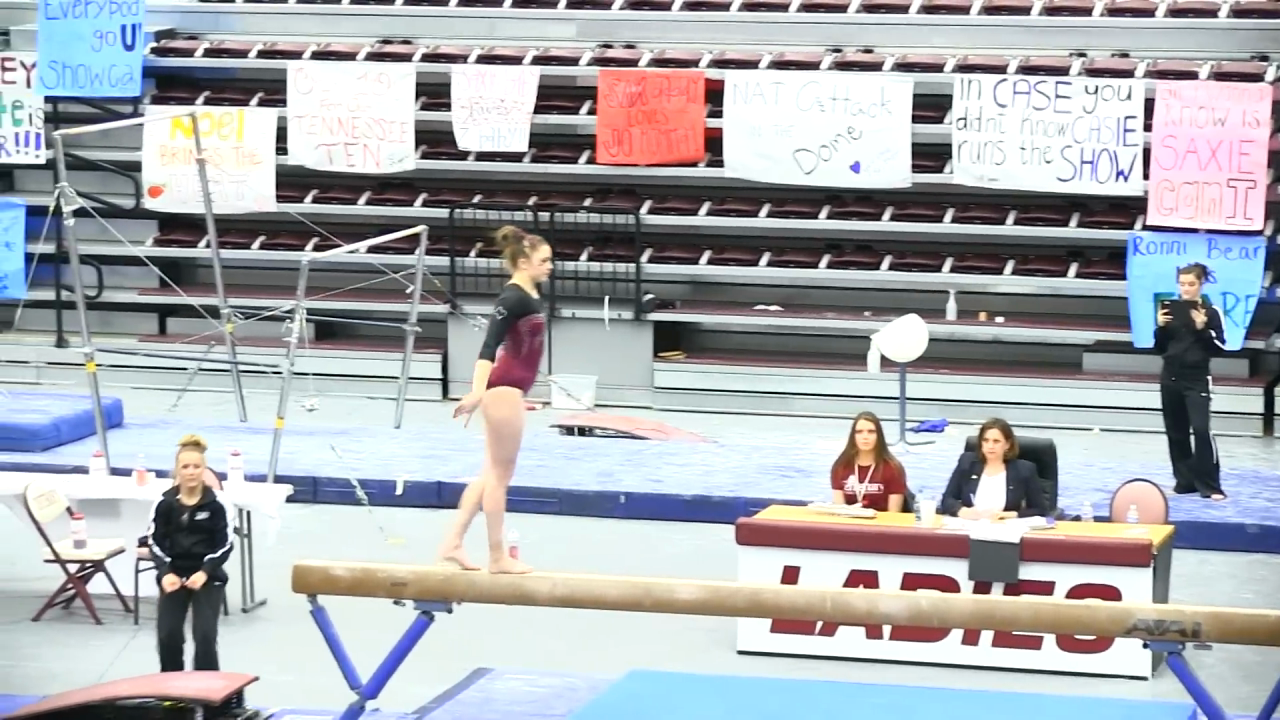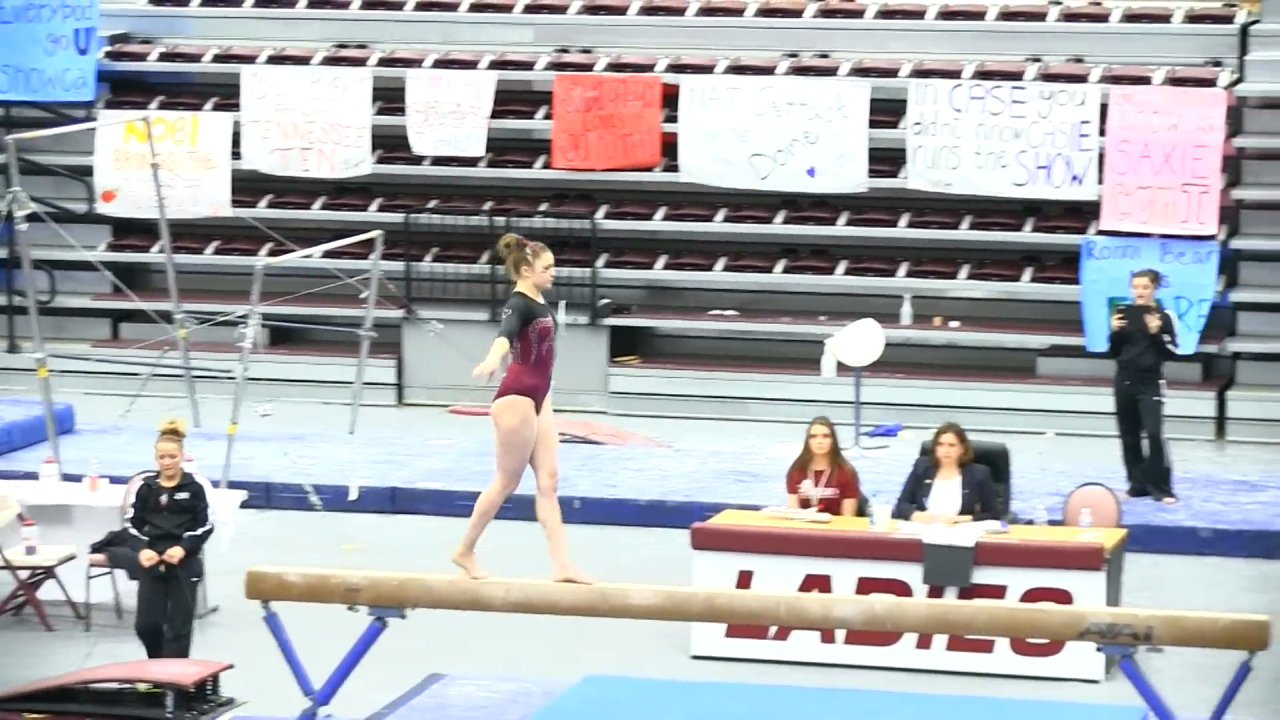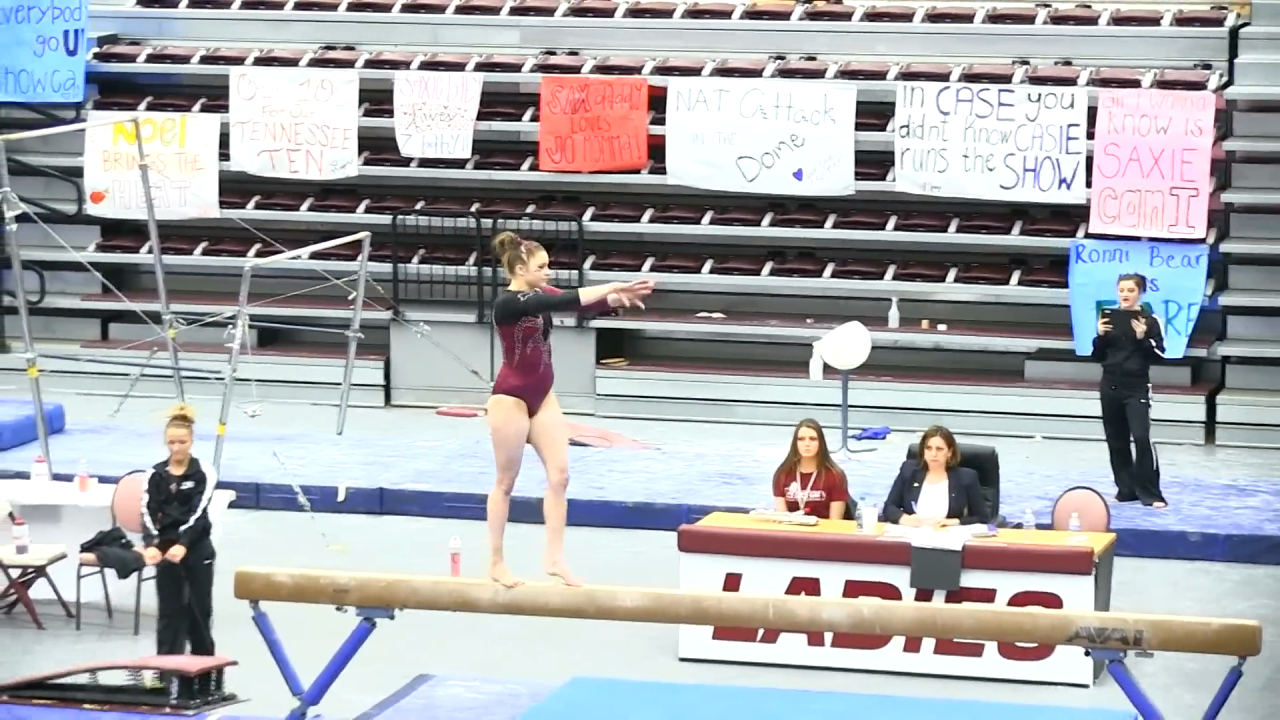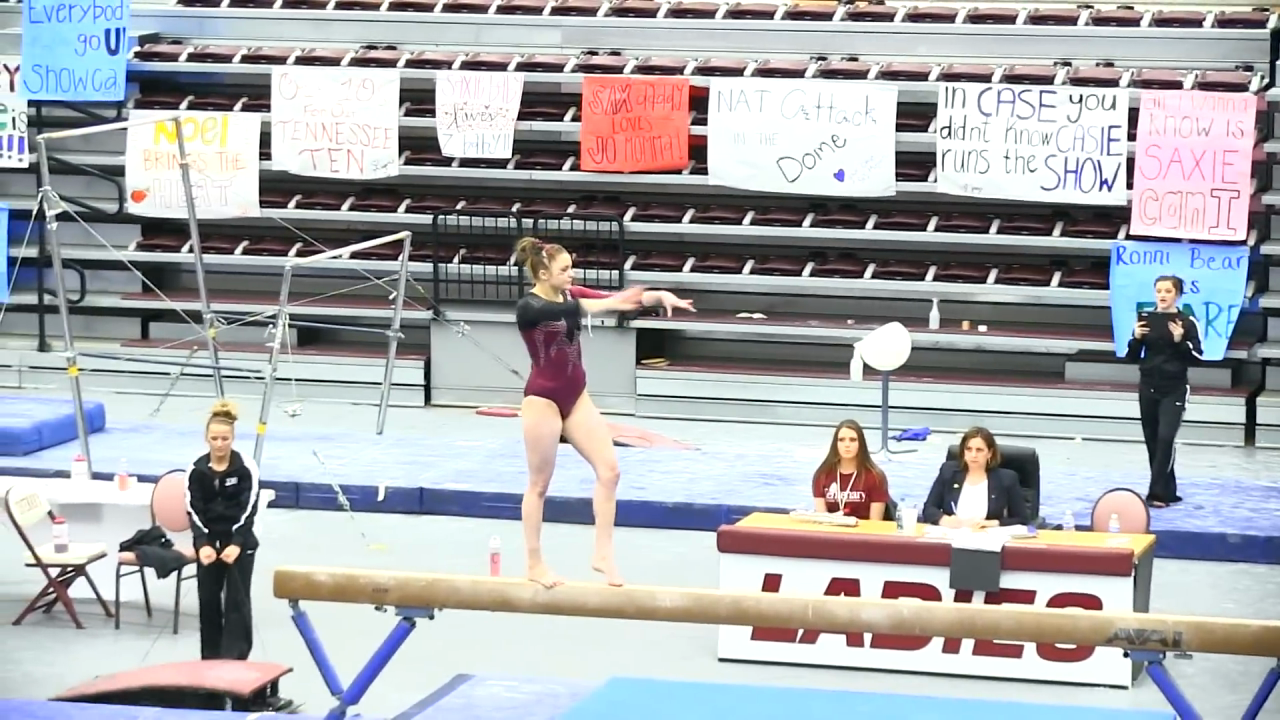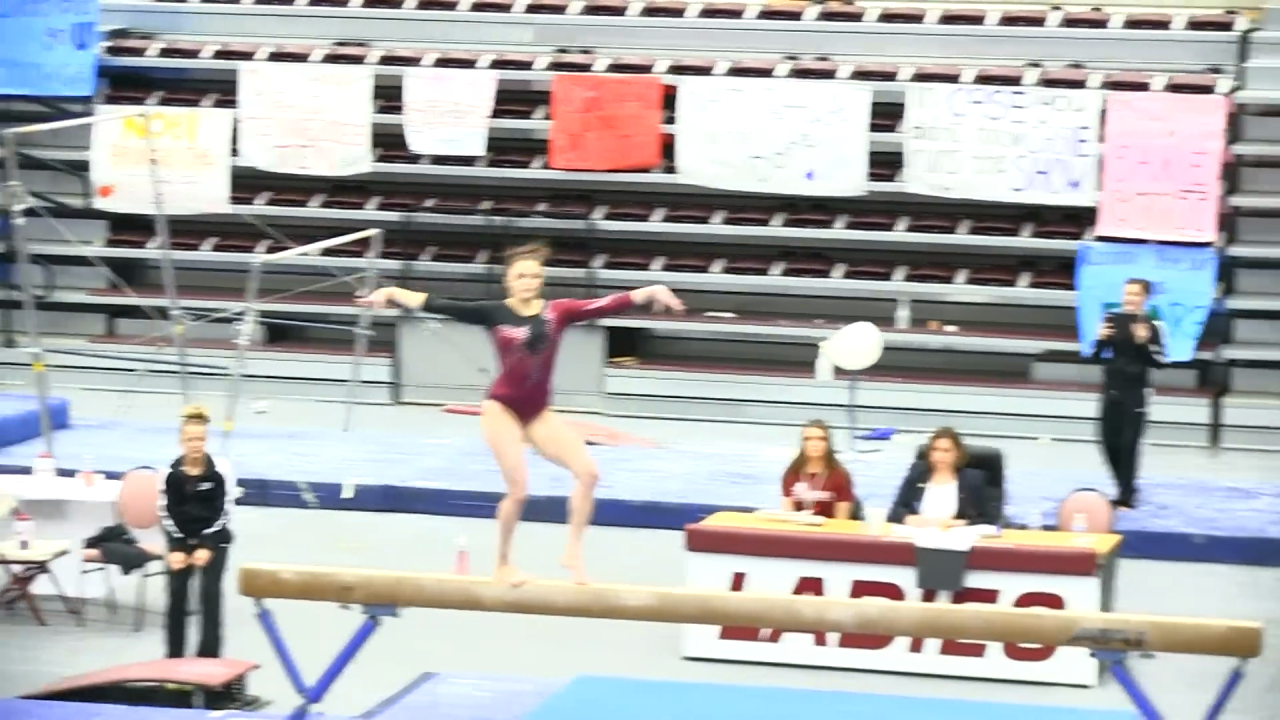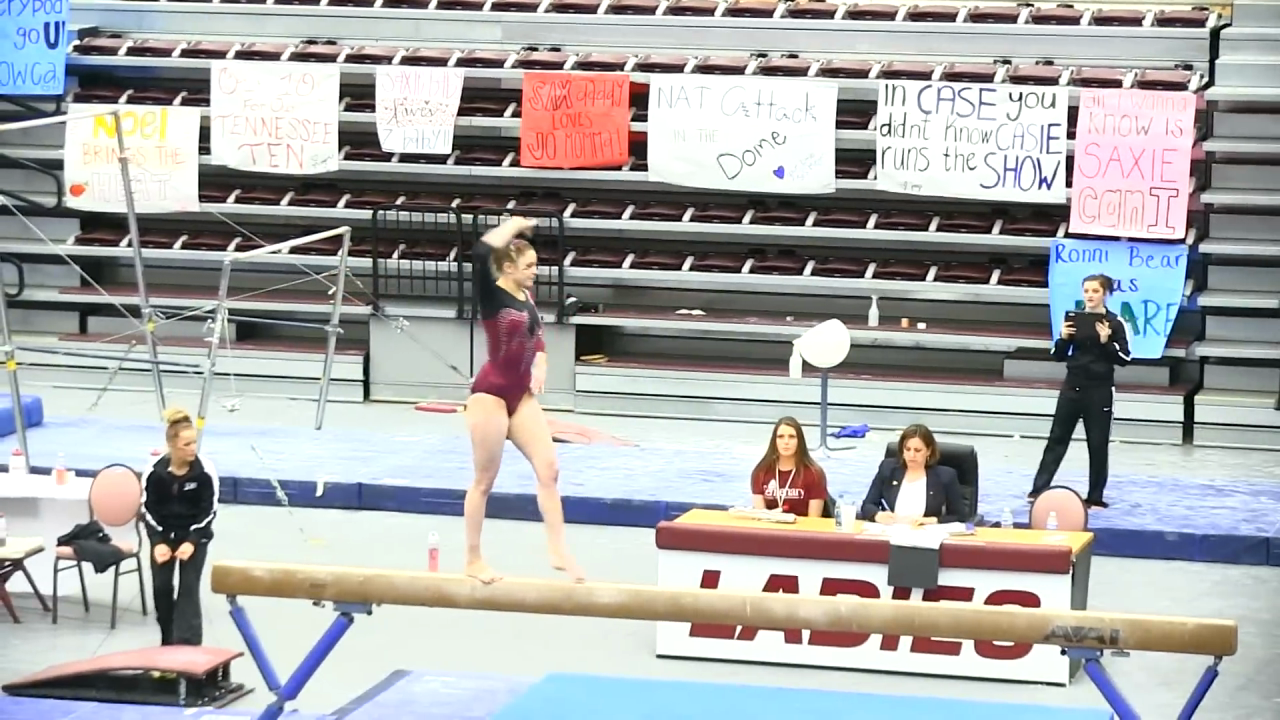
dt=0.5s
person 1, frame 1
left shoulder: (529, 294)
right shoulder: (513, 298)
right elbow: (489, 346)
right wrist: (476, 390)
left hip: (513, 391)
right hip: (505, 391)
left knee: (492, 473)
right knee: (501, 476)
left ankle: (452, 544)
right ankle: (497, 557)
person 1, frame 2
left shoulder: (538, 301)
right shoulder: (519, 304)
right elbow: (506, 332)
right wrist: (493, 358)
left hip: (538, 399)
right hip: (516, 399)
left knee: (549, 483)
right knee: (506, 483)
left ankle: (562, 564)
right ankle: (464, 551)
person 1, frame 3
left shoulder: (542, 292)
right shoulder: (506, 303)
left elbow: (585, 302)
right elbow: (566, 301)
left wrist: (618, 295)
right wrist: (612, 288)
left hip: (542, 397)
right hip: (510, 399)
left knee: (559, 475)
right knee: (505, 481)
left ankle: (555, 558)
right ankle: (496, 562)
person 1, frame 4
left shoulder: (570, 294)
right shoulder: (529, 307)
left elbow: (612, 299)
right elbow: (568, 310)
left wrist: (659, 295)
right wrist: (612, 303)
left hip: (576, 397)
right hip: (543, 400)
left knee: (609, 471)
right knee: (540, 483)
left ankle: (603, 554)
right ankle: (534, 563)
person 1, frame 5
left shoulder: (557, 311)
right shoulder: (494, 313)
left elbow: (606, 306)
right elbow: (437, 305)
left wrist: (651, 292)
right wrist: (391, 295)
left hip: (540, 412)
right hip: (502, 409)
left knee: (587, 473)
right knee: (518, 489)
left ankle: (573, 554)
right ankle: (503, 564)
person 1, frame 6
left shoulder: (526, 297)
right shoulder: (491, 296)
right elbow: (481, 255)
left wrist: (538, 366)
right wrist: (513, 225)
left hip: (522, 397)
right hip: (491, 395)
left knee: (548, 471)
right knee: (484, 481)
left ankle: (560, 552)
right ankle: (474, 560)
person 2, frame 1
left shoulder: (217, 503)
right shoulder: (164, 502)
left elbow: (225, 545)
right elbow: (155, 543)
left wrist: (205, 572)
right wrist: (165, 572)
left hip: (207, 576)
right hip: (174, 575)
left knee: (205, 633)
right knee: (168, 636)
person 2, frame 2
left shoulder: (197, 486)
right shoulder: (144, 487)
left elbow: (206, 526)
right elbow: (132, 524)
left wrist: (183, 547)
right wrist: (142, 549)
left hip: (185, 565)
right hip: (151, 564)
left knee: (178, 628)
right knee: (146, 625)
person 2, frame 3
left shoulder: (204, 472)
right shoulder: (156, 474)
left elbow: (198, 512)
right elbow: (149, 512)
left wrist: (183, 544)
right wrist: (150, 544)
left hip: (197, 548)
right hip: (166, 547)
left knee: (198, 607)
right knee: (168, 608)
left ankle: (202, 660)
person 2, frame 4
left shoulder: (246, 466)
right shoulder: (197, 469)
left elbow: (248, 508)
right elbow: (194, 510)
left wrist: (236, 544)
right wrist: (202, 544)
left hip: (240, 541)
right hip: (209, 540)
left knee: (237, 601)
right knee: (208, 598)
left ankle: (235, 659)
right ankle: (211, 653)
person 2, frame 5
left shoulder: (219, 470)
right shoulder: (171, 473)
left elbow: (223, 511)
right elbow: (167, 513)
left wrist: (207, 547)
right wrist: (175, 548)
left hip: (214, 539)
right hip: (182, 538)
left knee: (210, 594)
right knee: (176, 592)
left ankle: (208, 654)
right ankle: (174, 654)
person 2, frame 6
left shoulder: (205, 470)
right shoulder: (155, 472)
left elbow: (209, 511)
right elbow: (149, 510)
left wrist: (192, 542)
right wrist: (158, 542)
left hip: (195, 534)
right hip: (163, 534)
left knee: (189, 588)
right knee: (161, 587)
left ankle: (186, 644)
right ankle: (169, 640)
person 3, frame 1
left shoulder: (1210, 312)
right shoulder: (1170, 310)
left elbow: (1219, 347)
right elbow: (1160, 348)
left wrist: (1202, 329)
right wrist: (1160, 327)
left hip: (1196, 380)
right hip: (1170, 378)
left knee: (1201, 430)
right knee: (1176, 432)
left ankle: (1209, 485)
right ankle: (1185, 480)
person 3, frame 2
left shoulder: (1163, 317)
right shoulder: (1124, 314)
left elbow: (1171, 352)
right elbow: (1114, 352)
left wrist: (1156, 333)
right wrist: (1115, 332)
left hip: (1149, 383)
right hip: (1124, 381)
left knee: (1154, 433)
right knee: (1129, 435)
left ankle: (1161, 487)
right ankle: (1138, 483)
person 3, frame 3
left shoulder: (1149, 321)
right shoulder: (1109, 318)
left elbow: (1158, 356)
right elbow: (1098, 356)
left wrist: (1143, 338)
right wrist: (1100, 336)
left hip: (1136, 387)
right hip: (1110, 386)
left knee: (1141, 437)
right knee: (1116, 440)
left ankle: (1150, 492)
right ankle: (1126, 488)
person 3, frame 4
left shoulder: (1187, 322)
right shoulder: (1145, 319)
left elbow: (1197, 358)
right elbow: (1132, 358)
left wrist: (1180, 341)
right wrist: (1136, 338)
left hip: (1174, 389)
right hip: (1148, 387)
left knee: (1165, 438)
right knee: (1152, 440)
left ankle: (1157, 493)
right ankle: (1167, 491)
person 3, frame 5
left shoulder: (1152, 326)
right shoulder: (1112, 321)
left elbow: (1159, 361)
right elbow: (1097, 356)
left wrist: (1143, 343)
right wrist: (1101, 339)
left hip: (1135, 391)
right hip: (1111, 388)
left knee: (1128, 444)
right knee: (1110, 442)
left ankle: (1125, 496)
right ankle: (1127, 487)
person 3, frame 6
left shoulder: (1115, 323)
right shoulder: (1073, 319)
left elbow: (1124, 359)
right elbow: (1058, 356)
left wrist: (1106, 342)
right wrist: (1063, 338)
left hip: (1100, 390)
right hip: (1072, 386)
left knee: (1098, 444)
right knee: (1057, 437)
left ankle: (1095, 496)
right ankle: (1040, 488)
